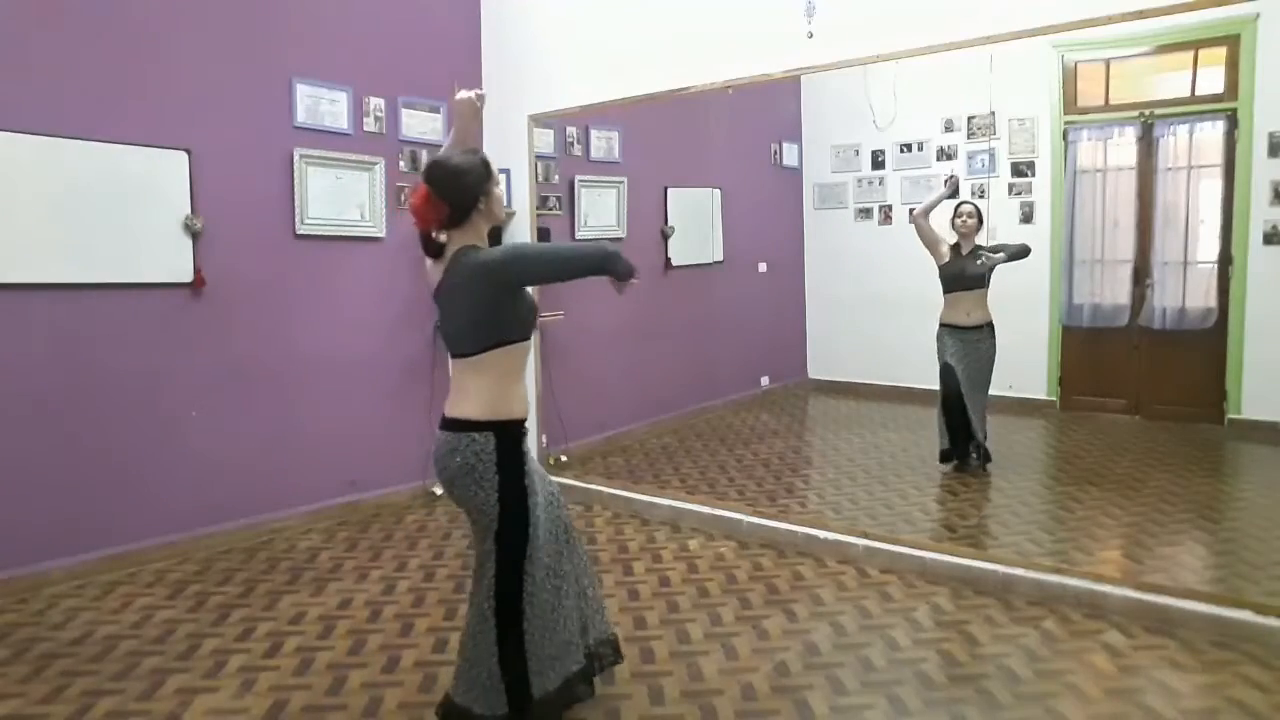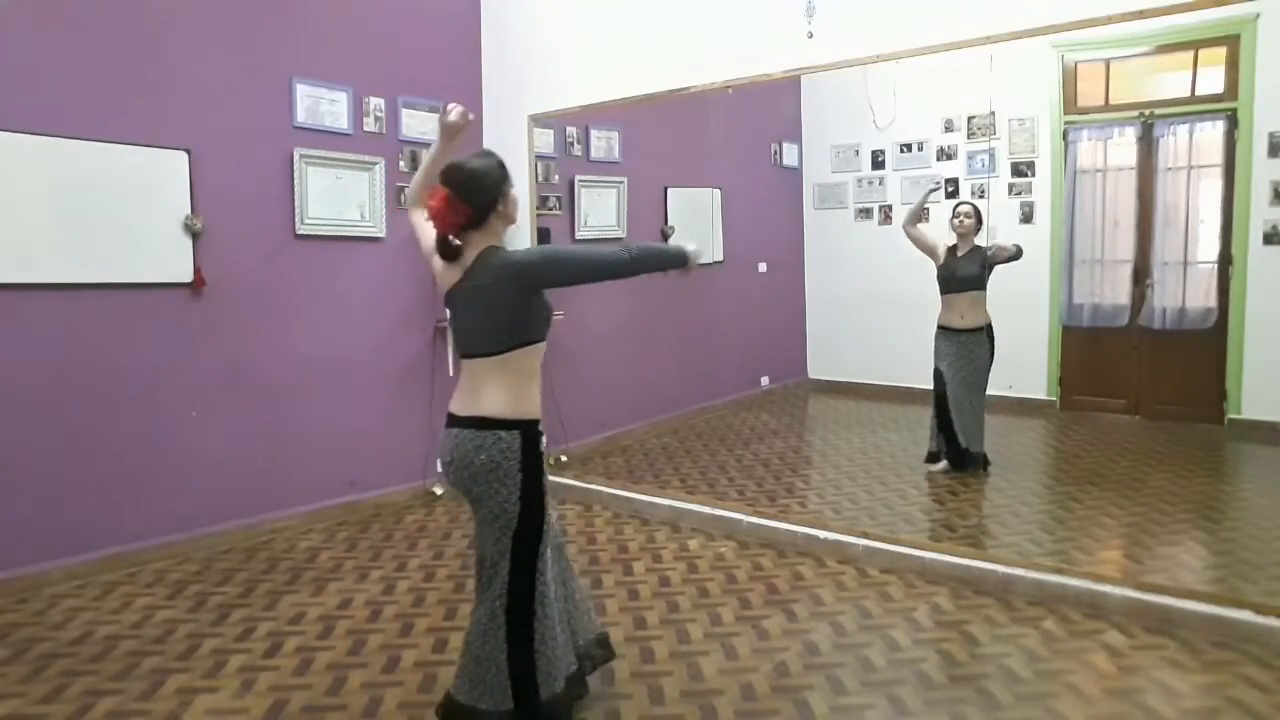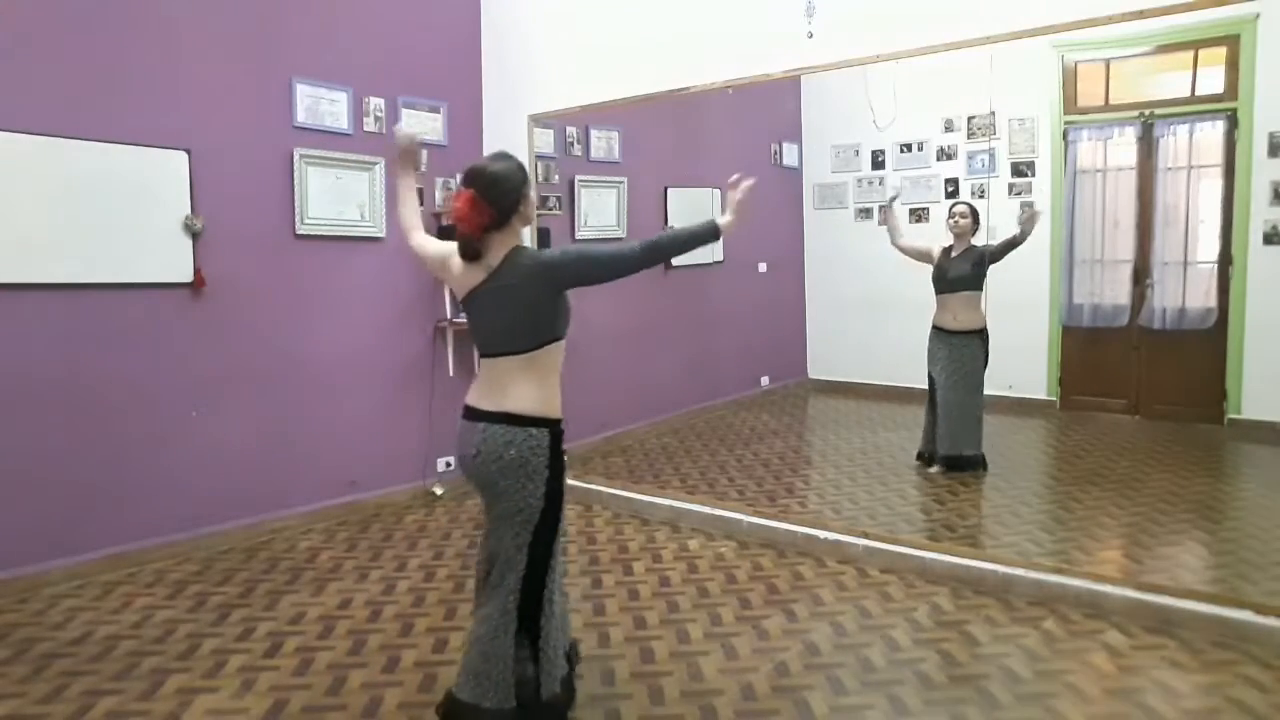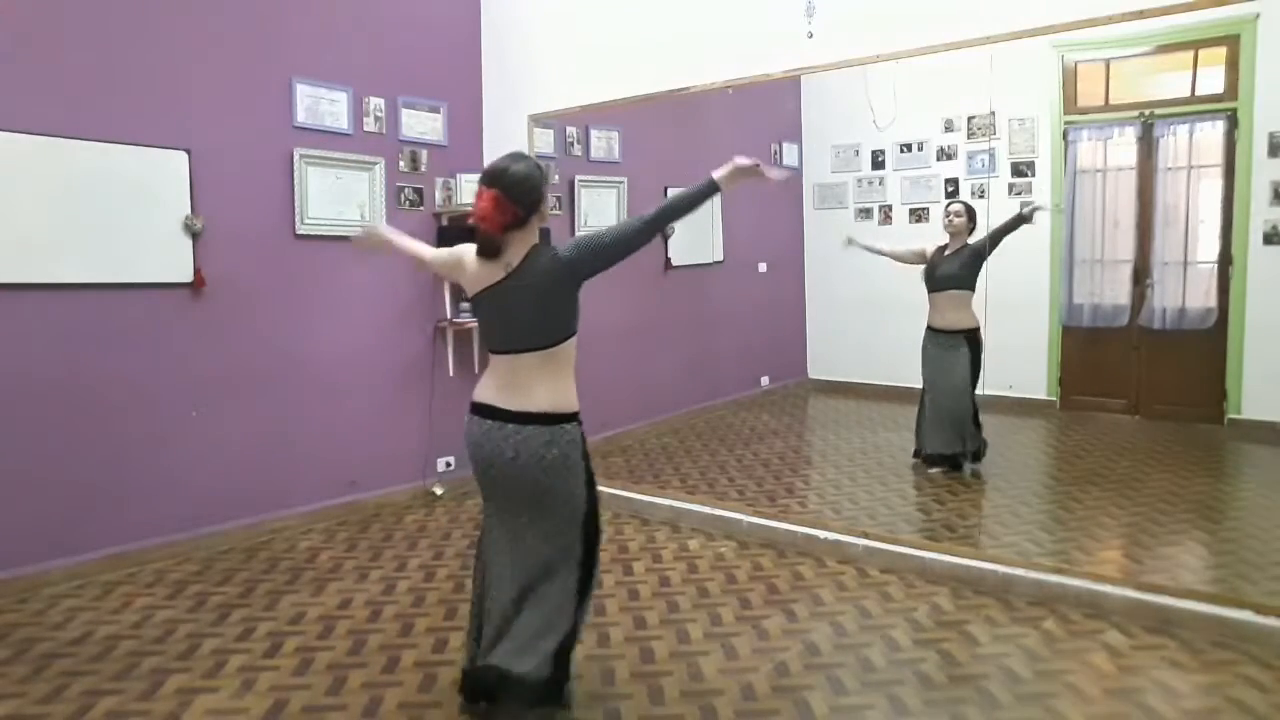
dt=0.2s
person 1, frame 1
left shoulder: (440, 259)
right shoulder: (494, 266)
left elbow: (427, 194)
right elbow: (595, 256)
left wrist: (459, 128)
right wrist: (623, 265)
left hip: (464, 433)
right hip: (487, 443)
left knee: (547, 531)
right knee: (506, 569)
person 1, frame 2
left shoulder: (445, 262)
right shoulder: (517, 268)
left elbow: (418, 209)
right elbow: (617, 261)
left wrist: (444, 145)
right wrist: (680, 256)
left hip: (463, 433)
right hip: (502, 441)
left knee: (529, 549)
right knee: (511, 570)
person 1, frame 3
left shoulder: (458, 264)
right shoulder: (544, 268)
left elbow: (415, 234)
right elbow: (642, 252)
left wrist: (405, 173)
right wrist: (720, 223)
left hip: (477, 430)
right hip: (525, 438)
left knee: (511, 554)
right knee: (522, 572)
person 1, frame 4
left shoulder: (469, 265)
right shoulder: (560, 265)
left elbow: (431, 256)
right elbow: (645, 227)
left wrist: (386, 235)
right wrist: (719, 179)
left hip: (487, 426)
right hip: (549, 434)
left knee: (507, 545)
right knee: (566, 550)
right ankle: (526, 673)
person 2, frame 1
left shoulder: (987, 253)
right shoulder: (943, 251)
left elbow: (1024, 249)
right elbow: (918, 218)
left wrist: (1002, 258)
right wrist: (945, 191)
left hip: (982, 334)
right hip: (950, 333)
left knee: (975, 392)
right knee: (953, 389)
left ankle: (972, 451)
right ankle: (960, 451)
person 2, frame 2
left shoulder: (985, 254)
right shoulder: (941, 253)
left elbow: (1014, 253)
right elbow: (909, 228)
left wrist: (1010, 252)
right wrist: (926, 195)
left hip: (979, 336)
right hip: (947, 335)
left knee: (972, 394)
right knee: (946, 392)
left ankle: (970, 454)
right ankle: (950, 453)
person 2, frame 3
left shoulder: (981, 255)
right shoulder: (937, 254)
left elbow: (1005, 246)
right elbow: (899, 243)
left wrist: (1024, 232)
right wrist: (890, 211)
left hip: (973, 337)
right hip: (940, 337)
left knee: (968, 396)
right knee: (941, 394)
left ankle: (969, 457)
right ankle: (944, 455)
person 2, frame 4
left shoulder: (974, 253)
right shoulder: (933, 254)
left elbow: (999, 233)
right elbow: (894, 252)
left wrist: (1027, 213)
right wrist: (861, 244)
left hip: (964, 337)
right hip: (933, 337)
left knee: (960, 398)
right knee: (933, 397)
left ankle: (971, 449)
right ankle: (941, 456)
